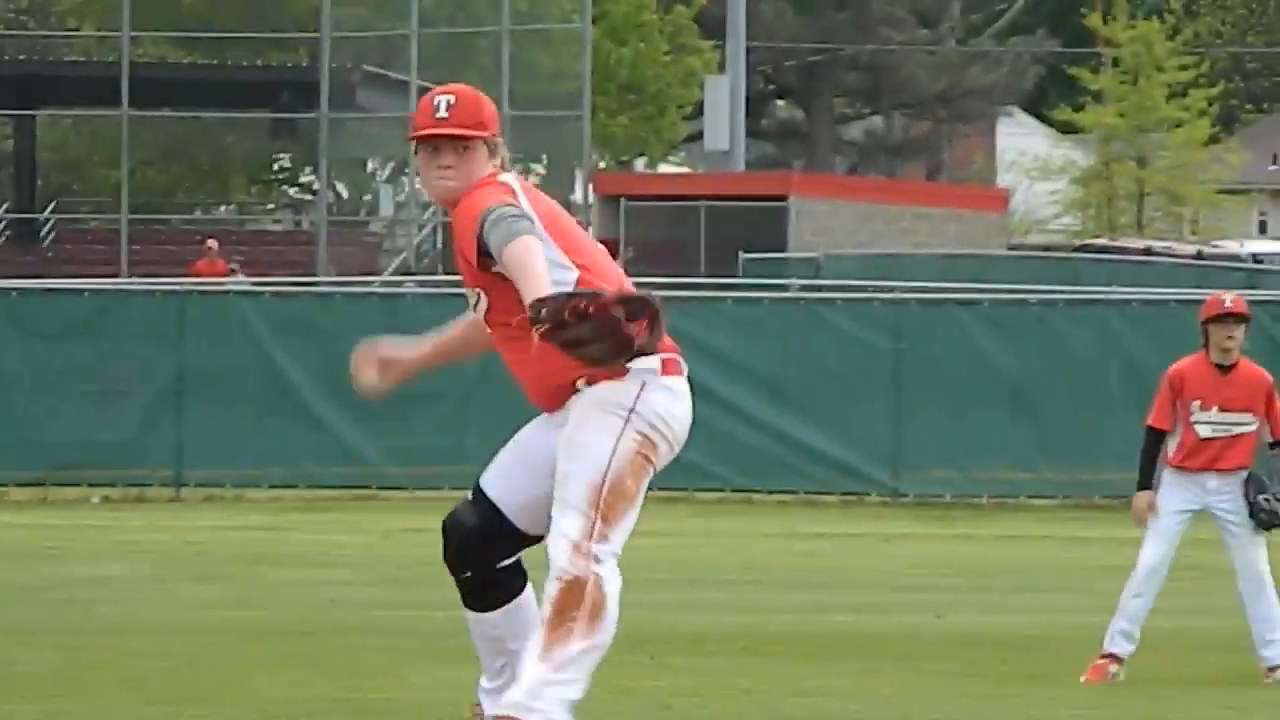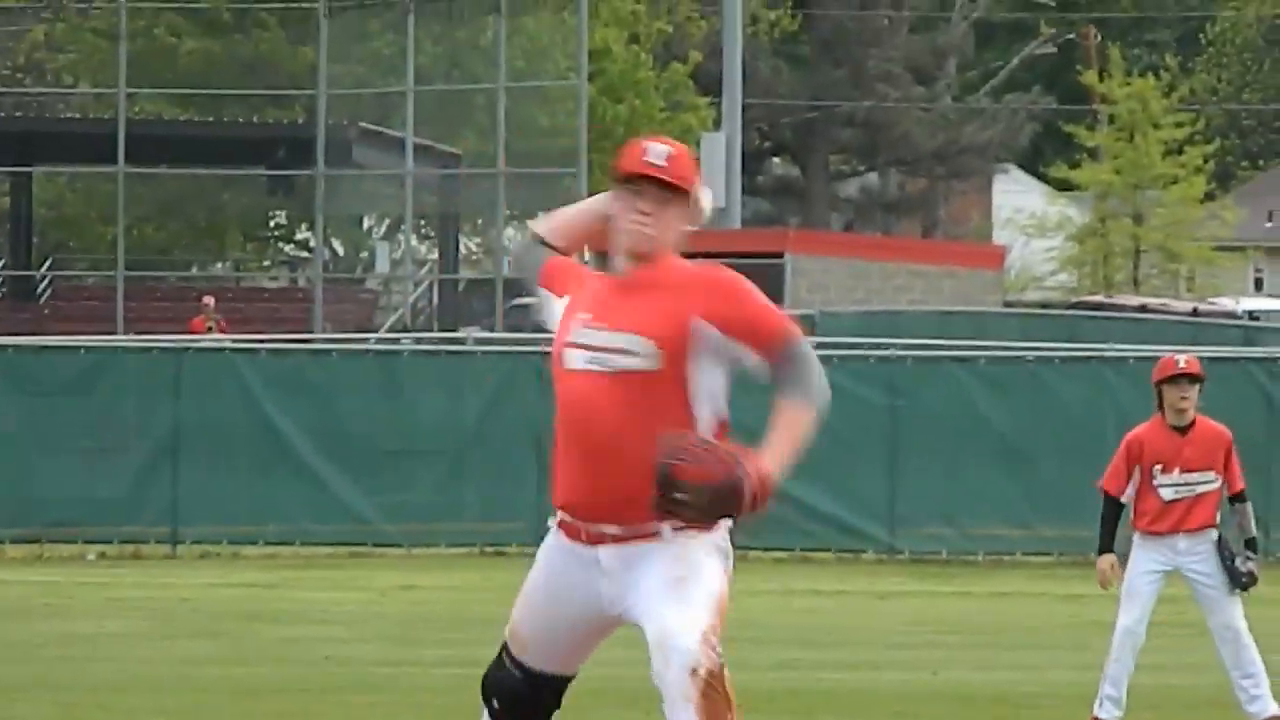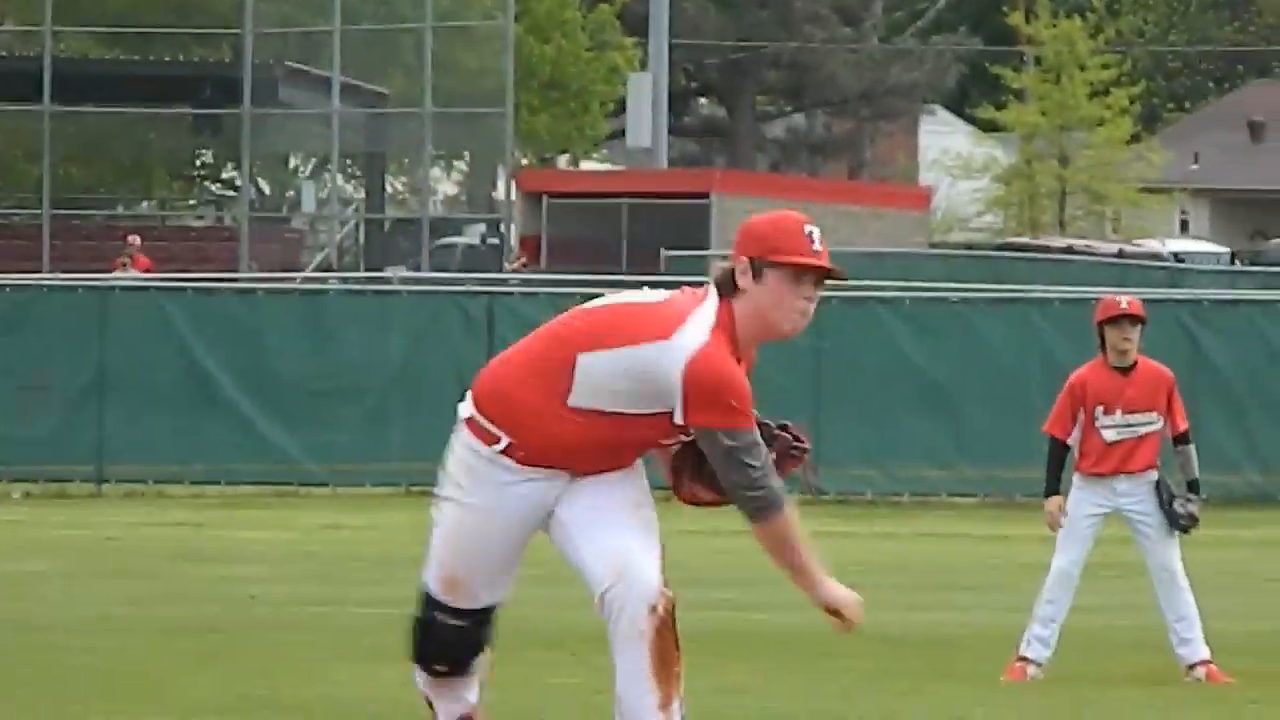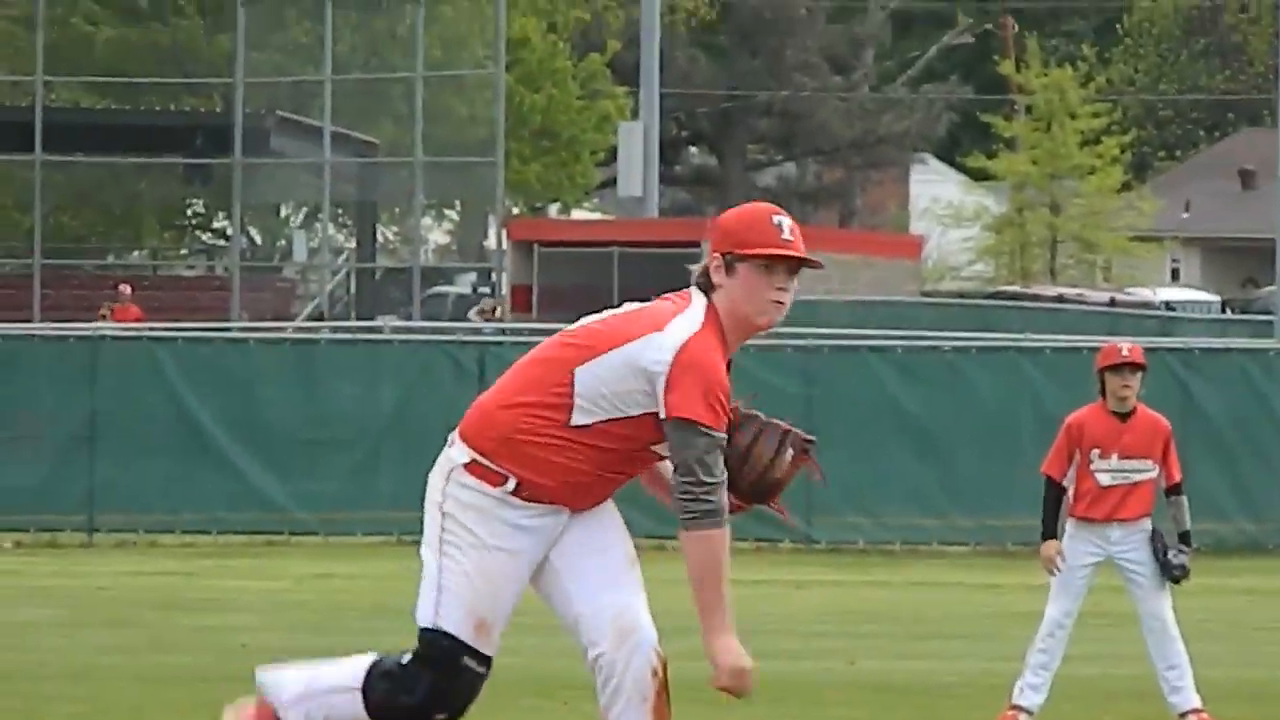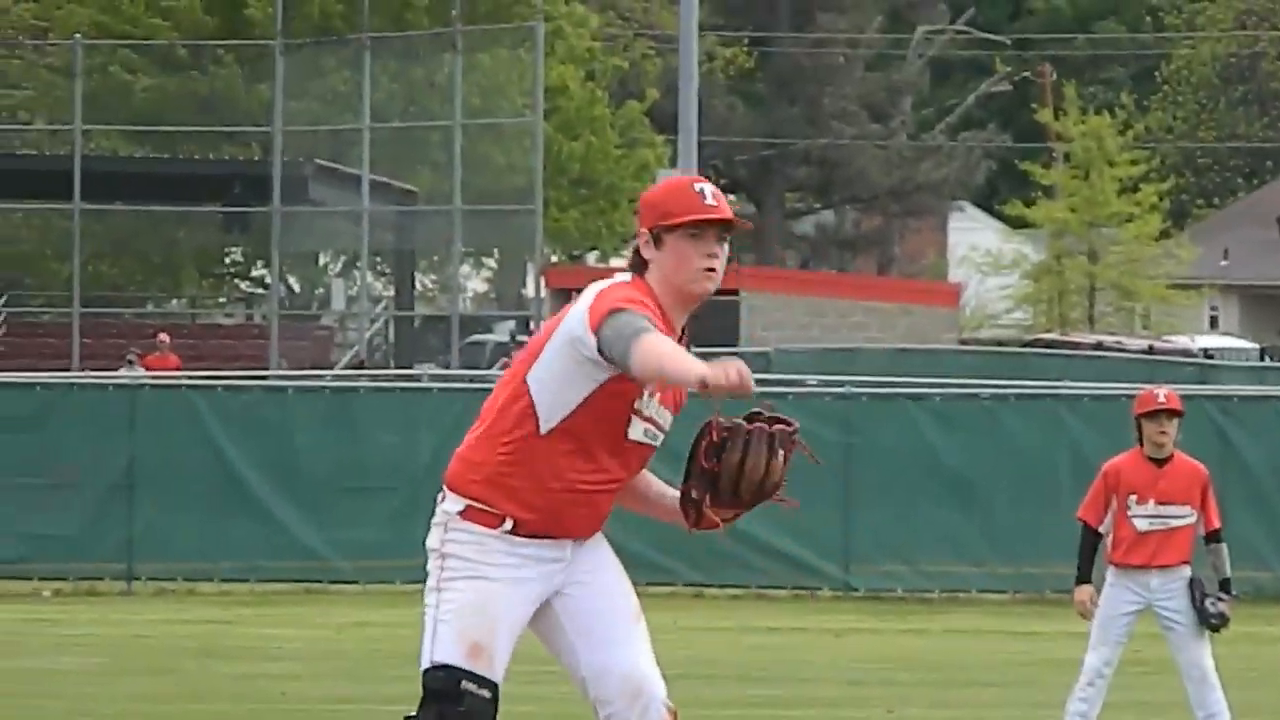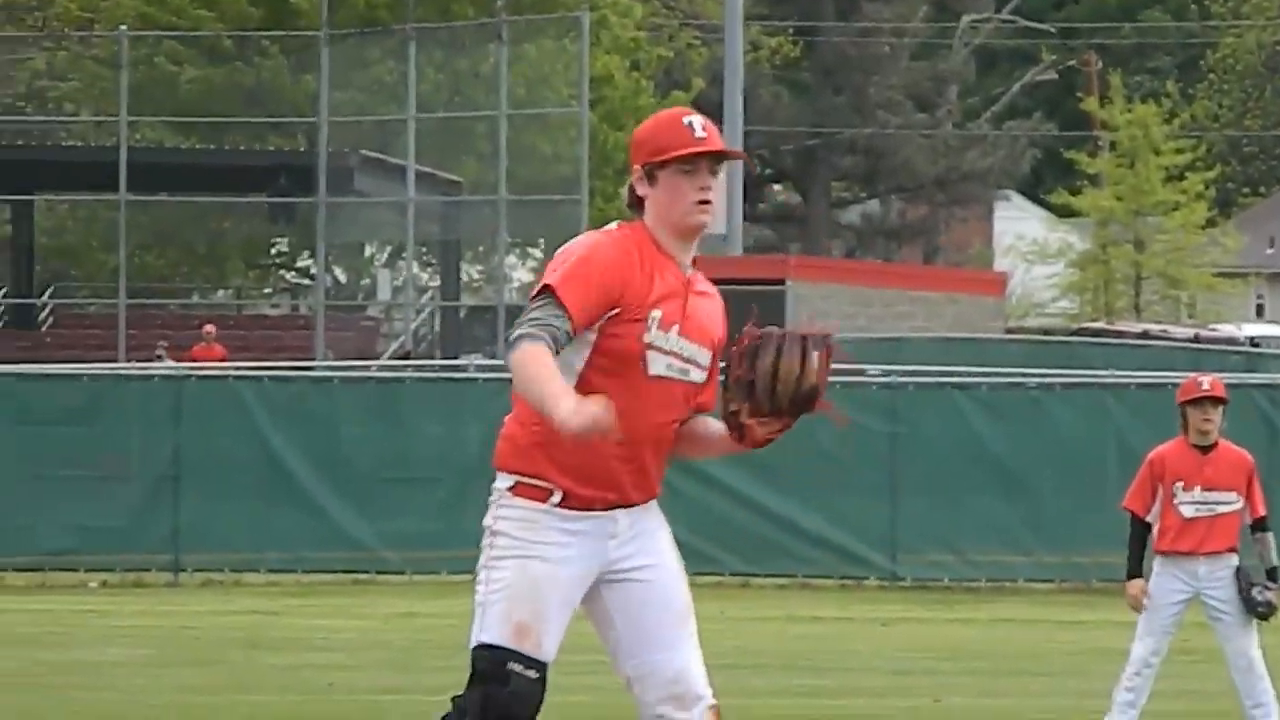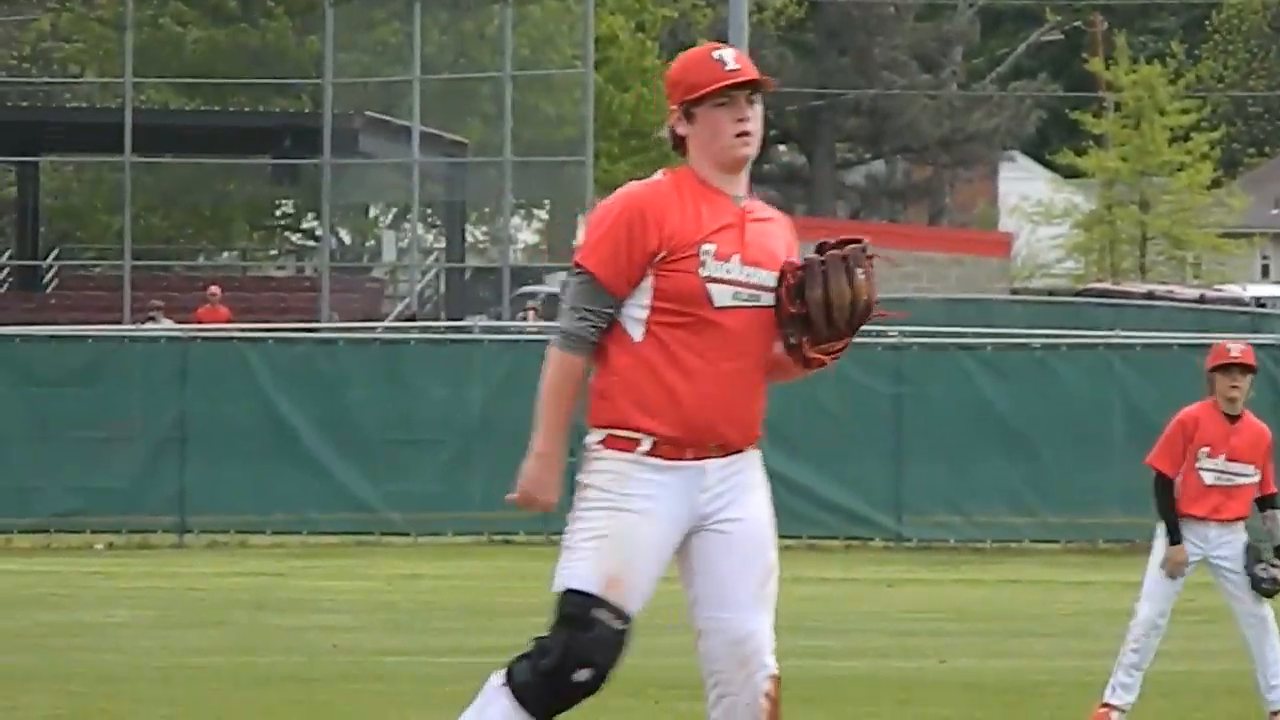
dt=0.3s
person 1, frame 1
left shoulder: (489, 199)
right shoulder: (480, 222)
left elbow: (515, 236)
right elbow: (492, 318)
left wrist: (540, 297)
right wrist: (415, 357)
left hip: (629, 393)
right hip: (575, 409)
left knee: (578, 554)
right knee: (475, 539)
person 1, frame 2
left shoulder: (712, 292)
right shoulder: (574, 295)
left elbow: (805, 381)
right elbow: (532, 250)
left wrist: (768, 466)
right wrist: (608, 203)
left hip: (676, 542)
right hip: (577, 544)
left knee: (688, 654)
person 1, frame 3
left shoulder: (716, 318)
right shoulder: (711, 365)
right elbow: (756, 493)
left hip: (600, 464)
right hip: (498, 454)
left knee: (641, 598)
right knee: (452, 625)
person 1, frame 4
left shoulder: (686, 321)
right shoulder: (697, 350)
right elbow: (698, 501)
left wrist: (708, 464)
right wrist: (719, 633)
left hip: (576, 505)
right hip: (488, 490)
left knee: (632, 649)
person 1, frame 5
left shoulder: (675, 351)
right shoulder: (615, 302)
right elbow: (640, 352)
left wrist: (685, 509)
right wrist: (704, 374)
left hip: (578, 547)
right hip: (487, 538)
person 1, frame 6
left shoulder: (709, 305)
right shoulder: (602, 255)
right elbow: (528, 344)
left wrist: (741, 435)
right wrist: (565, 408)
left hip: (635, 523)
right hip: (541, 517)
person 1, frame 7
left shoulder: (776, 232)
right shoulder: (641, 209)
right elbow: (575, 337)
right wrist: (543, 460)
left hip: (735, 474)
right hip: (636, 468)
left knee: (745, 663)
right knee: (578, 651)
person 2, frame 1
right shoulder: (1179, 374)
right elbow: (1155, 431)
right wrist: (1143, 486)
left hip: (1232, 485)
right hip: (1179, 482)
right knee: (1150, 566)
right ankle: (1112, 654)
person 2, frame 2
left shoulder: (1219, 436)
right shoulder: (1140, 438)
left elbow: (1236, 493)
right elbow: (1114, 494)
left wrist: (1250, 547)
right wrist: (1105, 551)
left hip: (1203, 544)
right hip: (1151, 546)
left knee: (1232, 628)
right knee: (1128, 630)
person 2, frame 3
left shoulder: (1161, 378)
right shoulder: (1081, 380)
left elbow: (1181, 436)
right elbow: (1060, 437)
left wrist: (1192, 488)
right wrist: (1052, 493)
left hip: (1143, 486)
right hip: (1089, 487)
left knee: (1170, 572)
right knee: (1063, 571)
left ankle: (1198, 660)
right ankle: (1030, 657)
person 2, frame 4
left shoulder: (1158, 427)
right shoulder: (1078, 423)
left elbow: (1173, 485)
right elbow: (1054, 480)
left wrist: (1184, 540)
right wrist: (1048, 537)
left hip: (1136, 534)
right hip: (1084, 533)
left knee: (1161, 620)
right knee: (1056, 618)
person 2, frame 5
left shoulder: (1196, 473)
right shoulder: (1115, 471)
left elbow: (1213, 532)
right elbow: (1092, 527)
left wrist: (1224, 587)
right wrist: (1083, 581)
left hip: (1176, 581)
right hip: (1124, 580)
left knee: (1200, 668)
right knee: (1097, 666)
person 2, frame 6
left shoulder: (1242, 461)
right shoulder: (1161, 459)
right elbow: (1140, 520)
right wrist: (1133, 575)
left hip: (1223, 570)
right hip: (1171, 569)
left knee: (1247, 658)
right knee: (1144, 656)
person 2, frame 7
right shoulder: (1191, 420)
right elbow: (1163, 481)
right wrist: (1174, 540)
left hip: (1232, 534)
right hip: (1182, 531)
right knee: (1148, 619)
